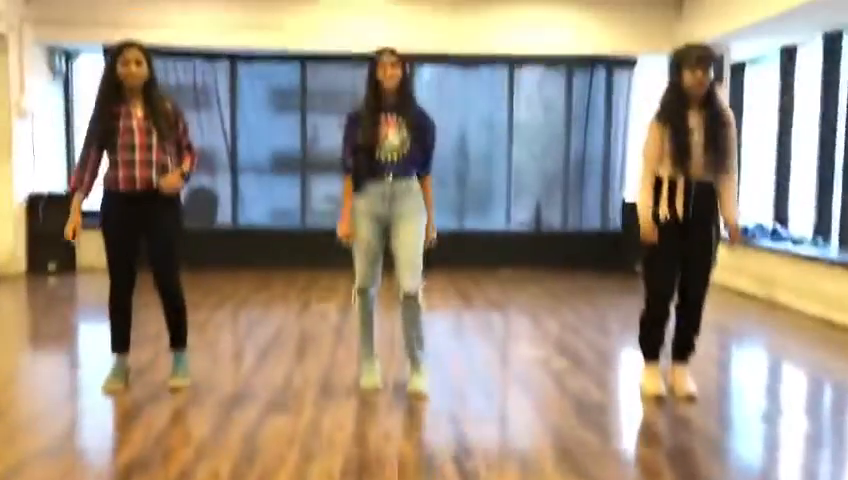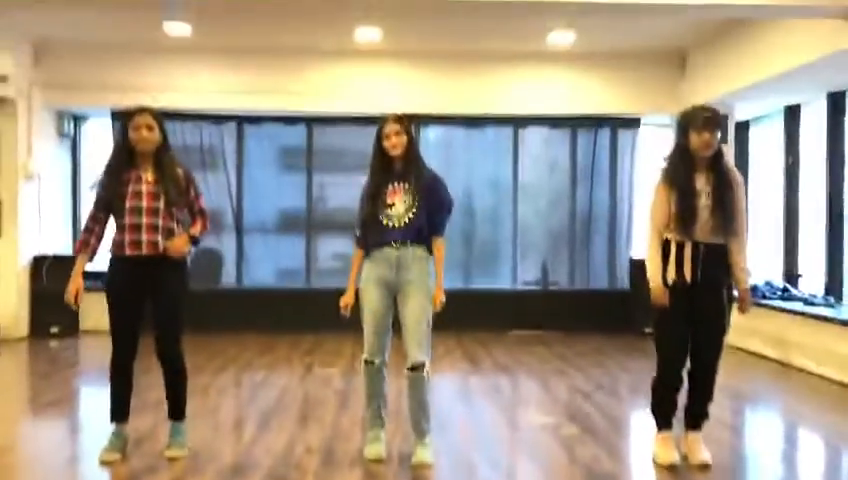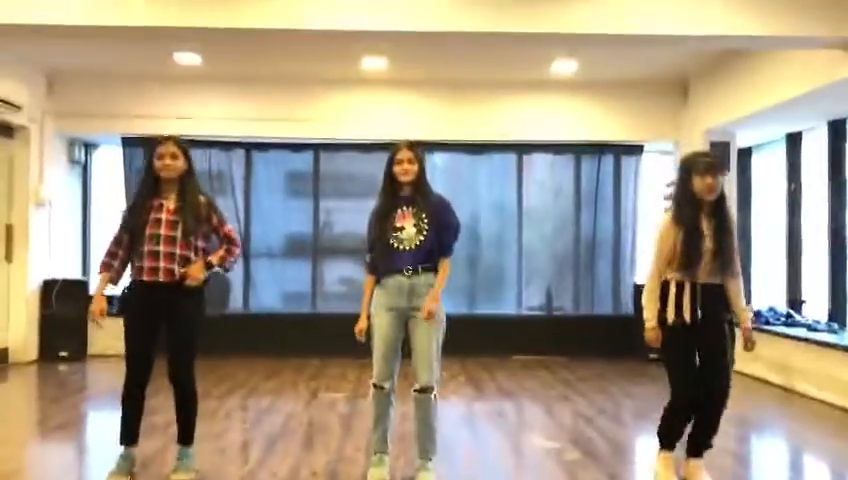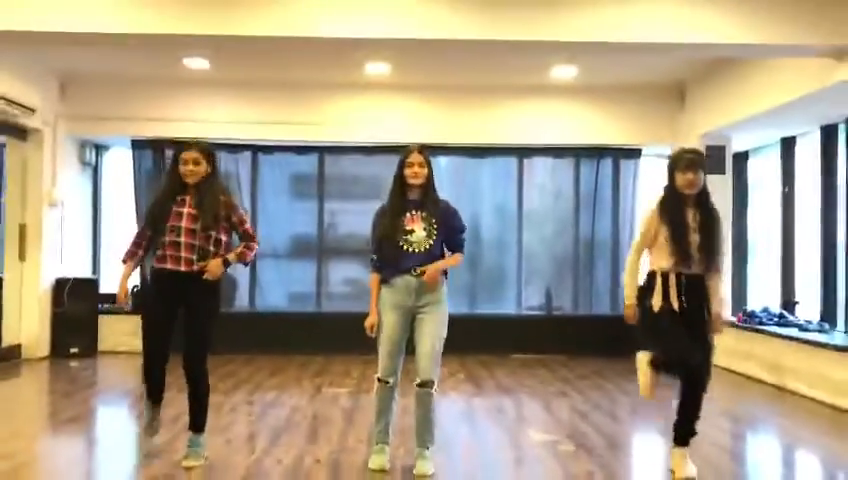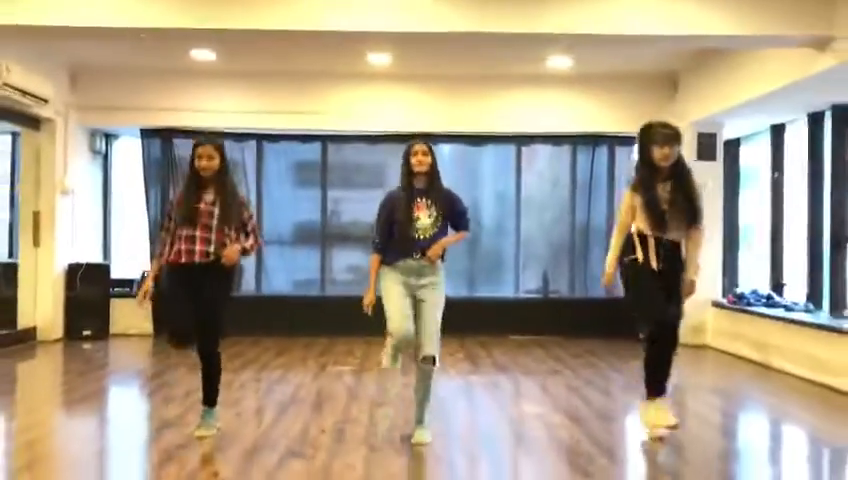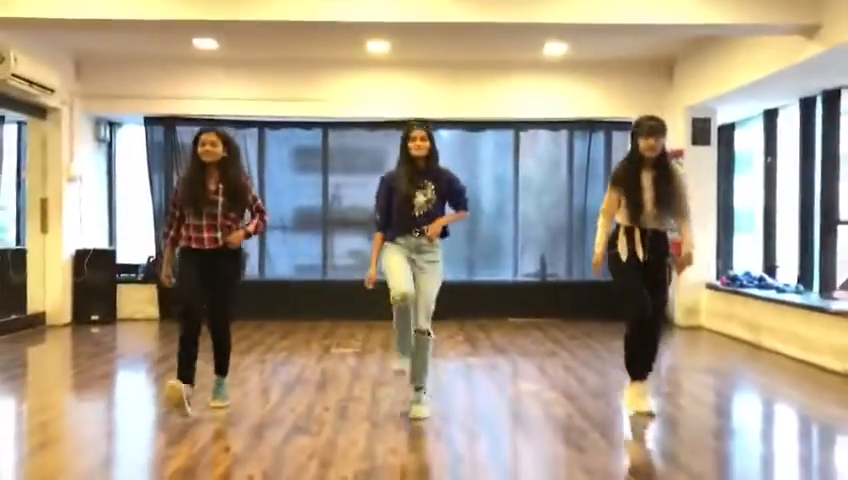
dt=0.2s
person 1, frame 1
left shoulder: (723, 119)
right shoulder: (664, 118)
left elbow: (727, 172)
right elbow: (648, 170)
left wrist: (731, 217)
right wrist: (646, 216)
left hip: (703, 207)
right hip: (667, 204)
left knee: (694, 292)
right knee: (660, 291)
left ankle: (680, 365)
right ankle: (651, 365)
person 1, frame 2
left shoulder: (731, 180)
right shoulder: (670, 180)
left elbow: (737, 234)
right elbow: (656, 233)
left wrist: (742, 281)
right wrist: (656, 279)
left hip: (714, 269)
right hip: (676, 267)
left knee: (708, 356)
right knee: (672, 356)
left ankle: (693, 433)
right ankle: (664, 434)
person 1, frame 3
left shoulder: (725, 222)
right shoulder: (675, 221)
left elbow: (732, 275)
right elbow: (656, 273)
left wrist: (744, 321)
right wrist: (650, 320)
left hip: (713, 306)
right hip: (676, 303)
left knee: (718, 388)
right knee: (687, 390)
right ankle: (666, 453)
person 1, frame 4
left shoulder: (710, 217)
right shoulder: (660, 214)
left elbow: (714, 267)
right elbow: (635, 255)
left wrist: (717, 308)
right wrist: (630, 298)
left hip: (695, 297)
right hip: (660, 294)
left knee: (699, 377)
right knee: (687, 361)
left ankle: (680, 451)
right ankle: (651, 361)
person 1, frame 5
left shoulder: (688, 187)
right shoulder: (638, 186)
left elbow: (694, 232)
right elbow: (621, 227)
left wrist: (691, 273)
right wrist: (611, 266)
left hip: (671, 260)
right hip: (639, 256)
left knee: (667, 332)
right knee: (662, 321)
left ankle: (652, 403)
right ankle: (655, 400)
person 1, frame 6
left shoulder: (673, 176)
right shoulder: (623, 175)
left elbow: (683, 216)
right elbow: (606, 214)
left wrist: (687, 247)
right wrist: (599, 248)
left hip: (657, 248)
right hip: (626, 247)
left knee: (655, 319)
right knee: (640, 313)
left ankle: (641, 382)
right ankle: (636, 384)
person 2, frame 1
left shoulder: (419, 119)
right shoulder: (358, 119)
left elbow: (425, 171)
right elbow: (349, 172)
left wrist: (430, 217)
right wrist: (345, 217)
left hip: (408, 201)
right hip: (368, 202)
left knee: (410, 287)
right knee: (365, 285)
left ankle: (416, 366)
right ankle: (368, 361)
person 2, frame 2
left shoulder: (429, 182)
right shoulder: (373, 187)
left elbow: (437, 236)
right elbow: (362, 240)
left wrist: (439, 284)
right wrist: (350, 287)
left hip: (416, 267)
right hip: (376, 269)
left knee: (417, 357)
right knee: (373, 356)
left ankle: (422, 439)
right ankle: (375, 431)
person 2, frame 3
left shoulder: (437, 206)
right shoulder: (381, 211)
left elbow: (445, 258)
right elbow: (372, 265)
left wrist: (435, 296)
right wrist: (364, 312)
left hip: (424, 292)
right hip: (387, 294)
left knee: (426, 380)
right knee: (382, 379)
person 2, frame 4
left shoulder: (443, 211)
right shoulder: (387, 213)
left elbow: (458, 253)
right elbow: (377, 264)
left wrist: (440, 266)
right wrist: (373, 309)
left hip: (431, 296)
right hip: (394, 293)
left knee: (427, 376)
right knee: (387, 373)
left ankle: (424, 451)
right ankle: (380, 445)
person 2, frame 5
left shoulder: (445, 198)
right shoulder: (393, 200)
left elbow: (464, 229)
right elbow: (379, 245)
left wrist: (443, 242)
right wrist: (371, 288)
left hip: (430, 277)
right hip: (396, 274)
left knee: (428, 353)
right knee: (402, 333)
left ankle: (420, 422)
right ankle: (394, 343)
person 2, frame 6
left shoulder: (444, 178)
right shoulder: (391, 180)
left elbow: (463, 209)
right elbow: (381, 224)
left wrist: (441, 221)
right wrist: (373, 265)
left hip: (429, 253)
right hip: (397, 249)
left knee: (422, 324)
right knee: (403, 293)
left ankle: (419, 394)
right ankle: (402, 353)
person 3, frame 1
left shoulder: (166, 110)
right shoulder: (105, 113)
left elbow: (187, 150)
right elbow: (89, 161)
left wrist: (180, 172)
right wrist: (75, 210)
left hip: (161, 204)
right hip: (119, 205)
left knee: (167, 280)
right knee: (121, 283)
left ankle: (180, 358)
right ankle: (120, 361)
person 3, frame 2
left shoulder: (177, 176)
right shoulder: (115, 178)
left elbow: (201, 216)
right elbow: (95, 224)
left wrist: (188, 237)
right wrist: (77, 272)
left hip: (167, 269)
right hip: (125, 269)
left knee: (168, 348)
right knee: (122, 350)
left ankle: (178, 429)
right ankle: (119, 431)
person 3, frame 3
left shoulder: (200, 205)
right shoulder: (141, 204)
left elbow: (231, 244)
right elbow: (119, 248)
left wrist: (206, 264)
right wrist: (100, 292)
left hip: (184, 295)
right hip: (142, 294)
left knee: (180, 374)
right knee: (136, 373)
person 3, frame 4
left shoulder: (221, 203)
right shoulder: (165, 200)
left elbow: (250, 239)
right elbow: (143, 239)
left wrist: (224, 258)
right wrist: (125, 276)
left hip: (202, 286)
right hip: (162, 282)
left knee: (194, 361)
right knee: (154, 356)
left ankle: (196, 441)
right ankle: (153, 408)
person 3, frame 5
left shoulder: (233, 199)
right shoulder: (182, 198)
left elbow: (253, 234)
right elbow: (166, 239)
left wrist: (238, 249)
right wrist: (150, 277)
left hip: (216, 273)
right hip: (182, 271)
left knee: (208, 342)
left ankle: (209, 412)
person 3, frame 6
left shoulder: (237, 183)
right shoulder: (186, 184)
left elbow: (260, 214)
right elbow: (173, 224)
left wrist: (244, 232)
right wrist: (166, 261)
left hip: (225, 258)
right hip: (192, 257)
left knee: (219, 321)
right knee: (190, 315)
left ankle: (220, 384)
right ankle: (185, 386)
